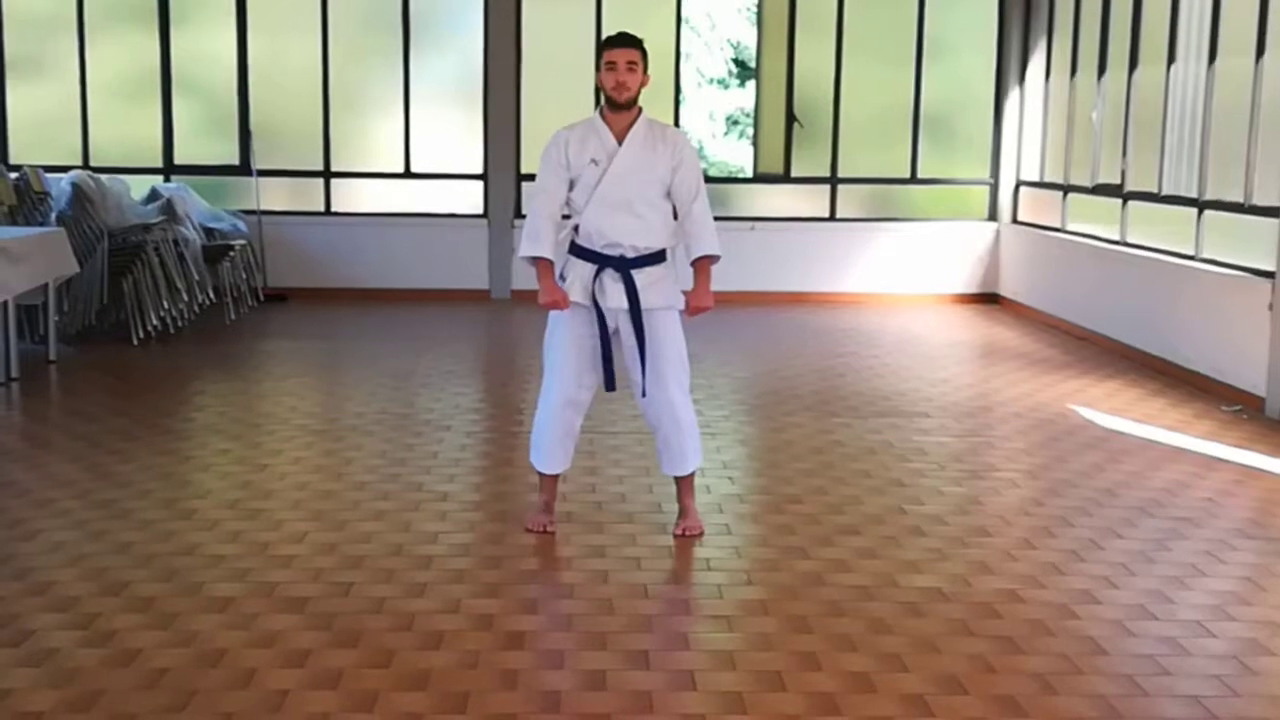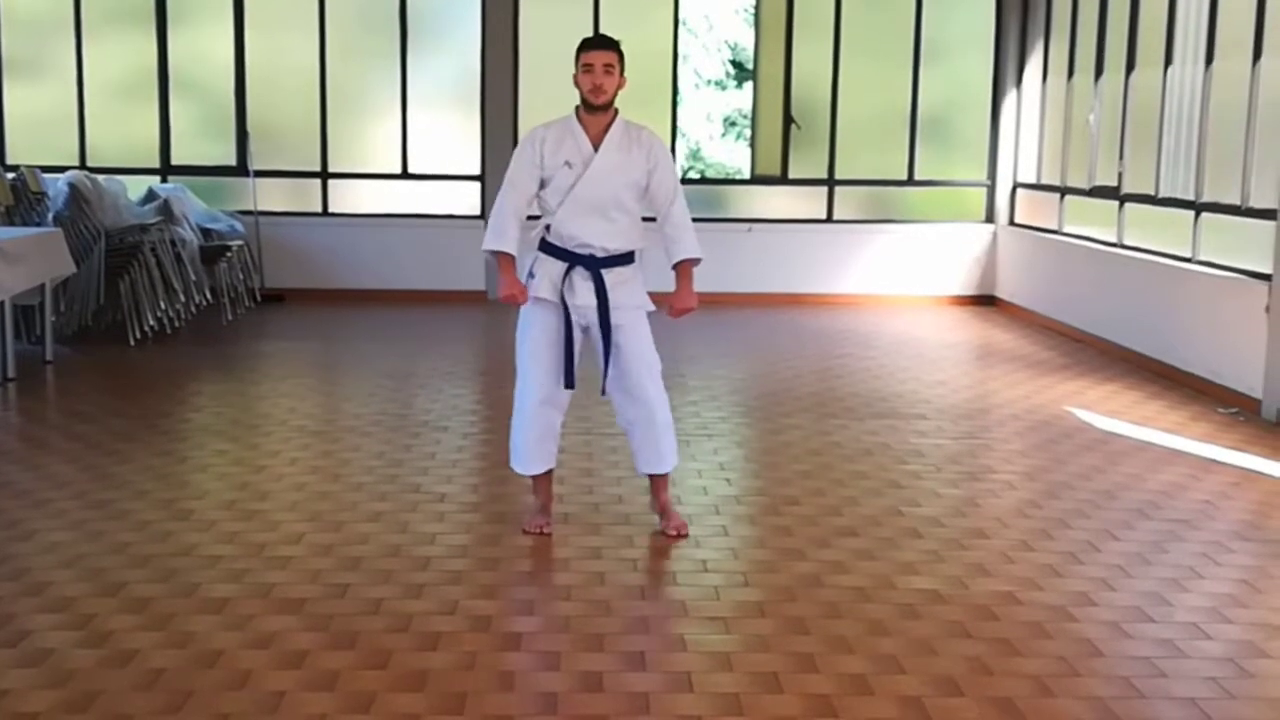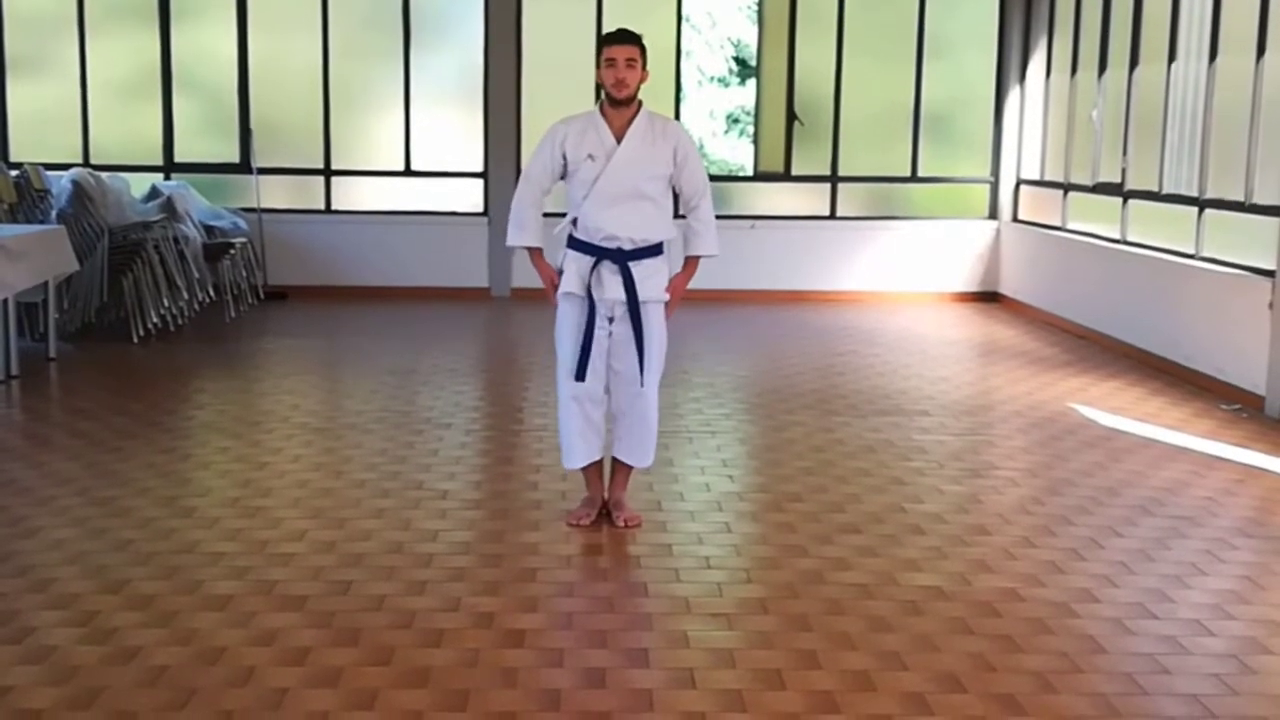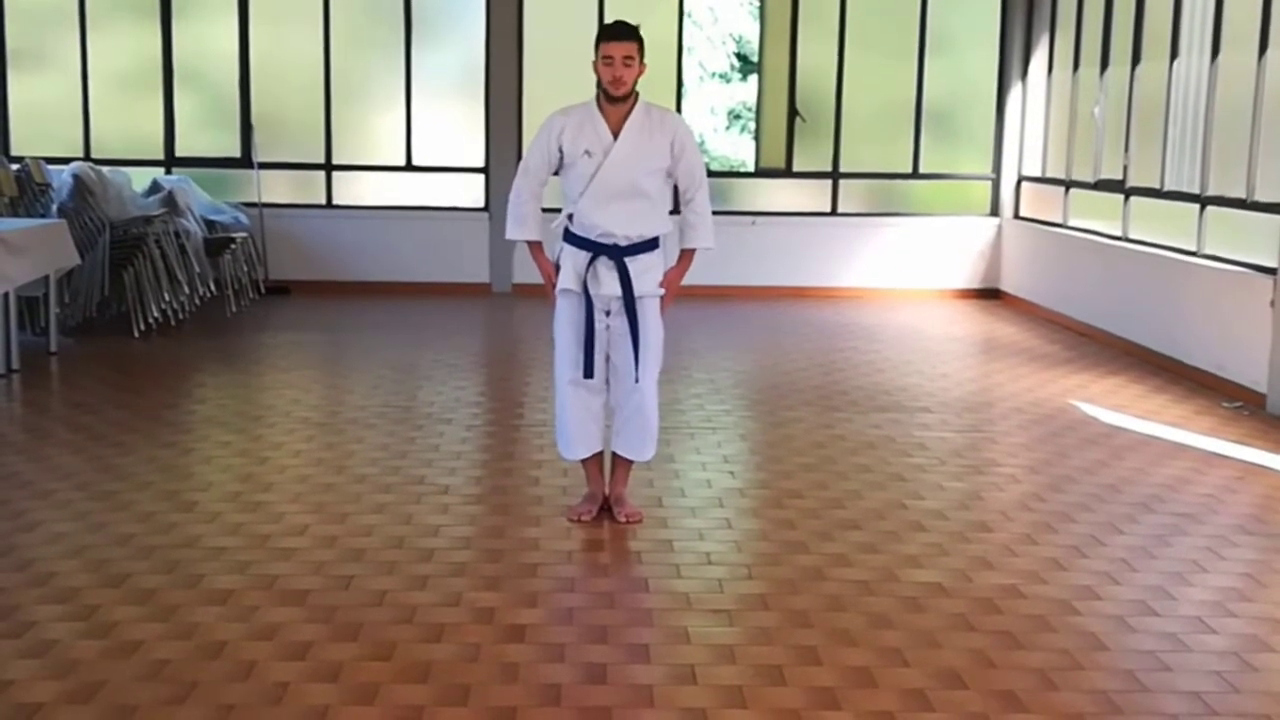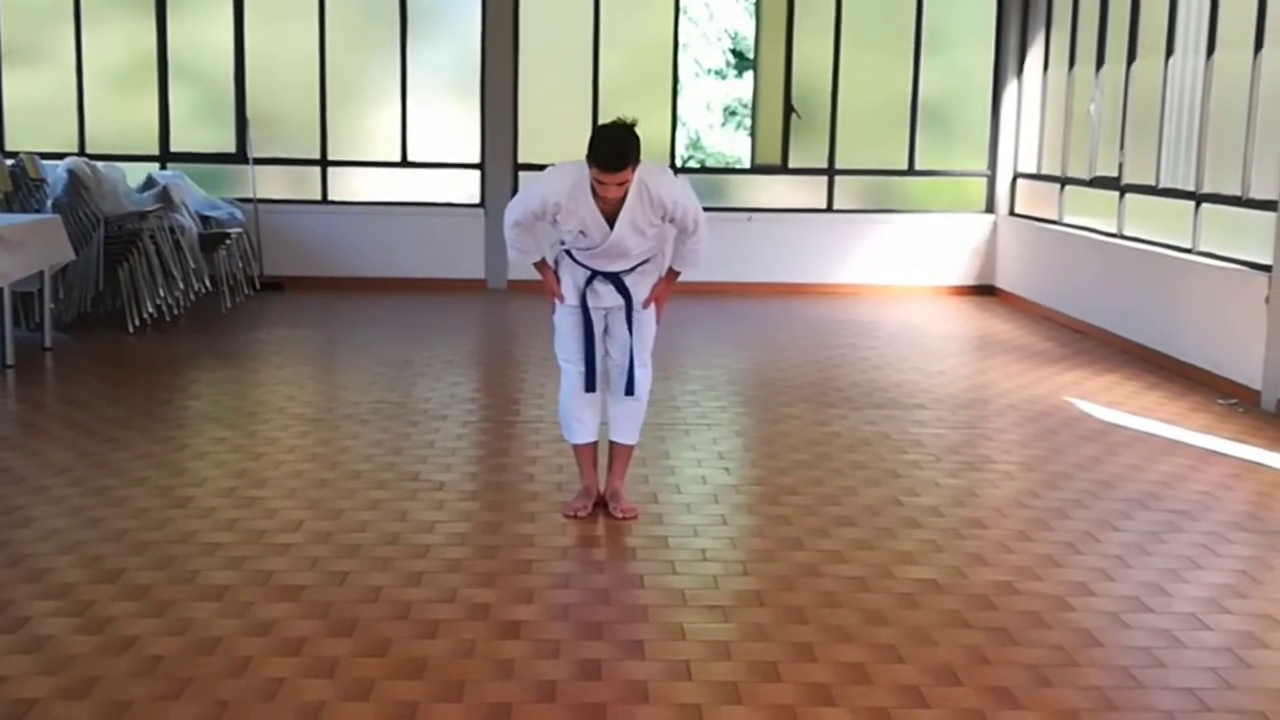
dt=1s
person 1, frame 1
left shoulder: (672, 143)
right shoulder: (568, 142)
left elbow: (694, 212)
right elbow: (543, 212)
left wrist: (702, 282)
right wrist: (546, 280)
left hip: (650, 281)
right hip: (584, 279)
left knee: (668, 394)
right knee: (562, 391)
left ankle: (686, 503)
right ankle: (546, 499)
person 1, frame 2
left shoulder: (646, 145)
right shoulder: (542, 140)
left elbow: (672, 213)
right elbow: (510, 207)
left wrist: (684, 283)
right wrist: (506, 271)
left hip: (617, 280)
right hip: (551, 277)
left knee: (644, 391)
right knee: (538, 392)
left ankle: (662, 498)
right ankle: (542, 500)
person 1, frame 3
left shoulder: (671, 137)
right shoulder: (567, 134)
left elbow: (699, 204)
right elbow: (528, 195)
left wrist: (686, 273)
right wrist: (541, 266)
left hip: (644, 275)
right hip: (583, 273)
left knee: (638, 387)
right knee: (579, 384)
left ankle: (618, 492)
right ankle: (592, 491)
person 1, frame 4
left shoulder: (670, 128)
right shoulder: (563, 124)
left elbow: (696, 197)
right elbow: (525, 189)
left wrist: (681, 267)
right wrist: (541, 260)
left hip: (642, 268)
right hip: (579, 266)
left knee: (637, 381)
right knee: (578, 378)
left ankle: (619, 488)
right ankle: (593, 487)
person 1, frame 5
left shoulder: (664, 189)
right shoulder: (555, 187)
left elbow: (694, 228)
right elbow: (516, 221)
left wrist: (669, 280)
right wrist: (546, 273)
left hip: (637, 281)
right hip: (576, 279)
left knee: (631, 375)
right knee: (578, 374)
left ankle: (615, 484)
right ankle: (588, 484)
